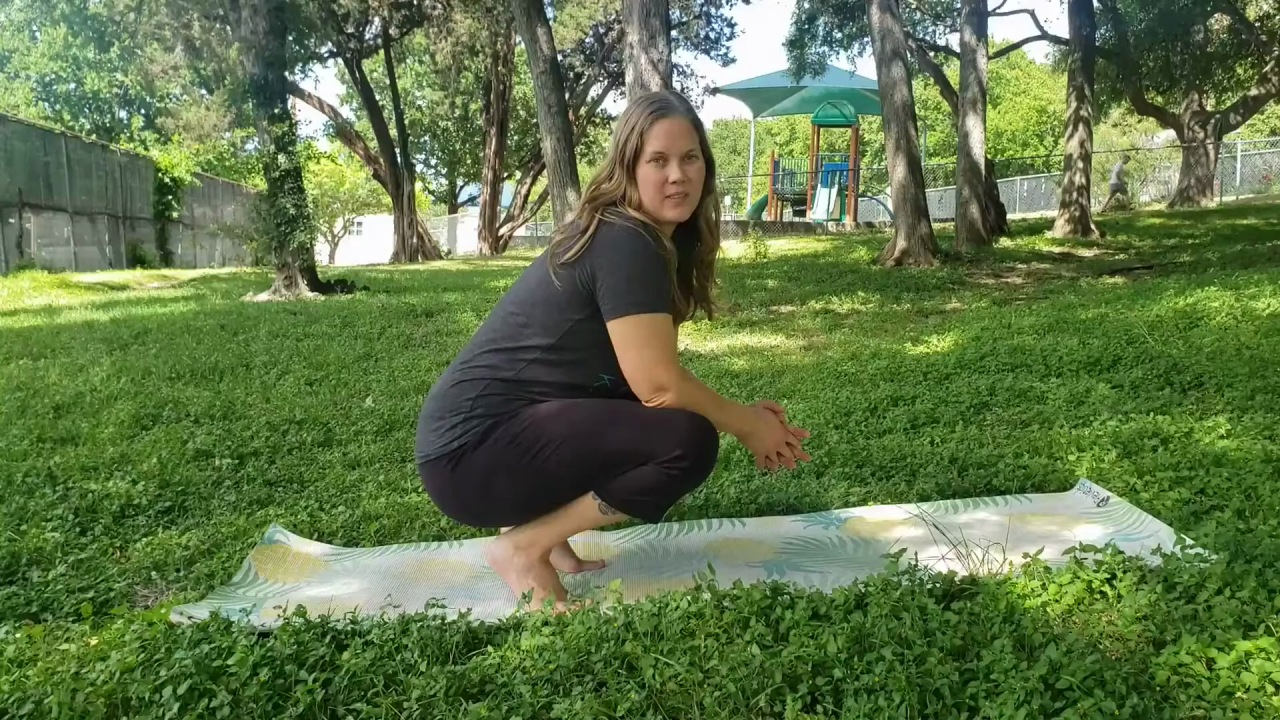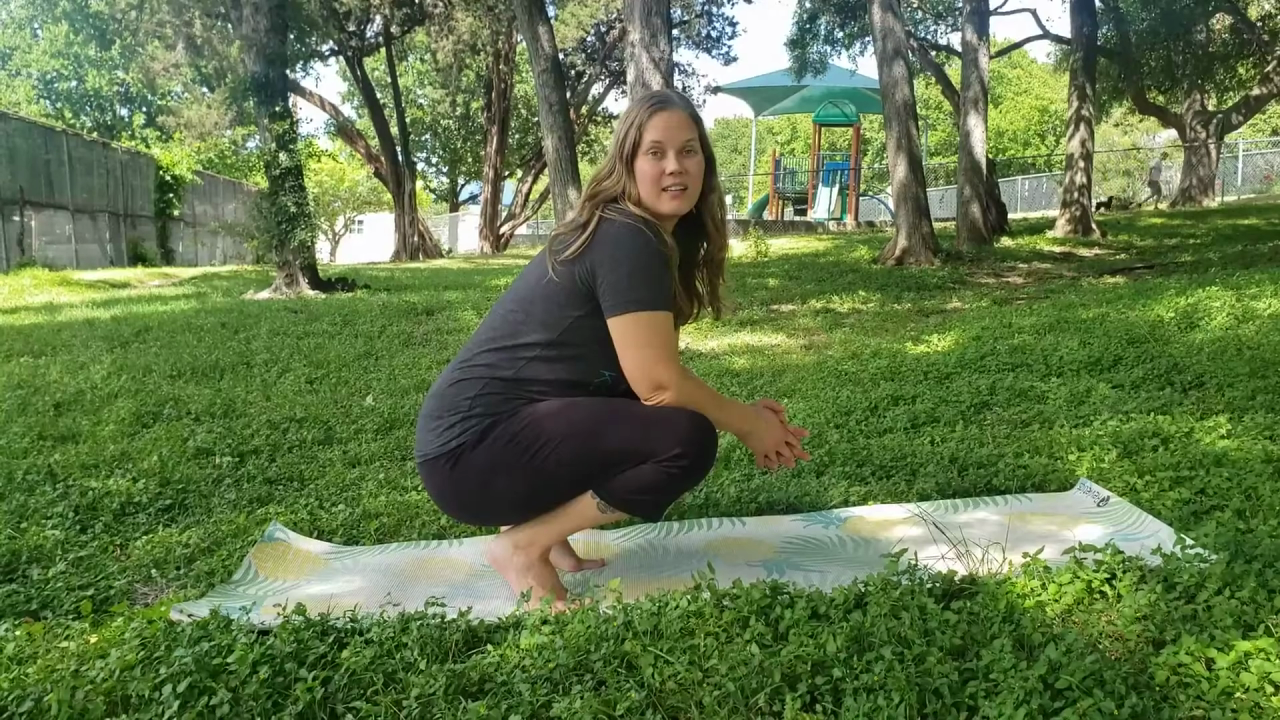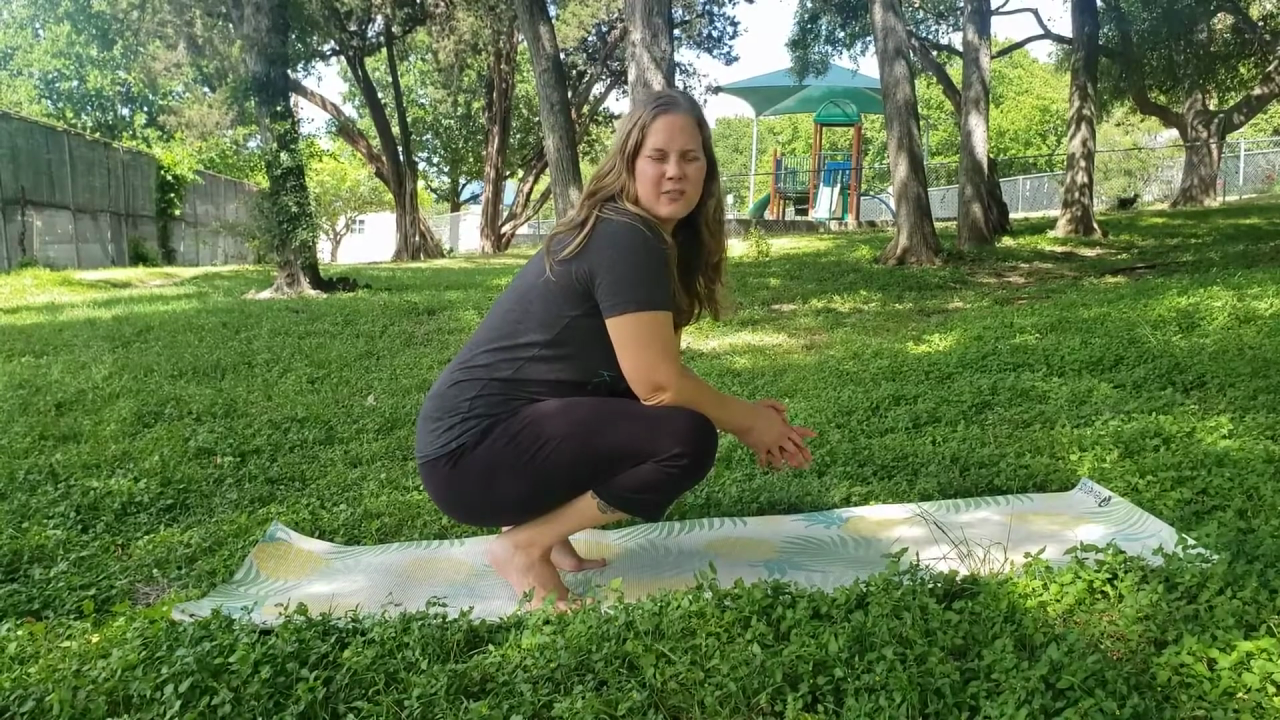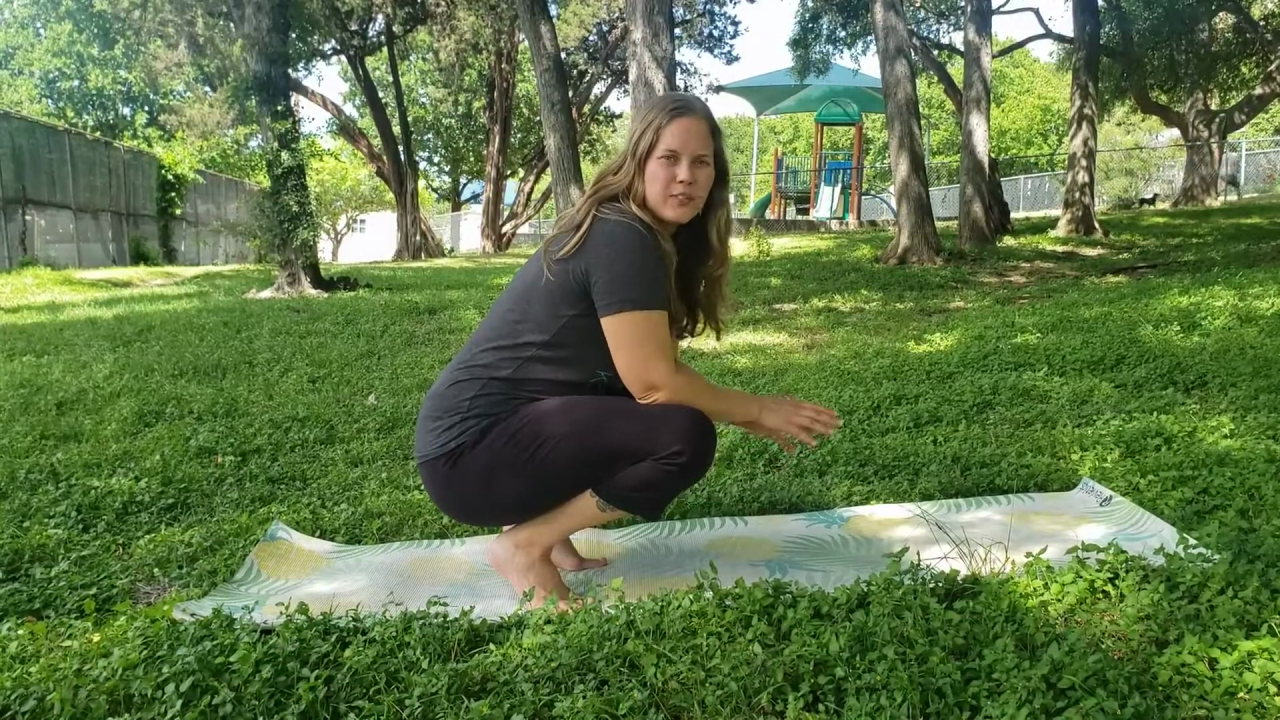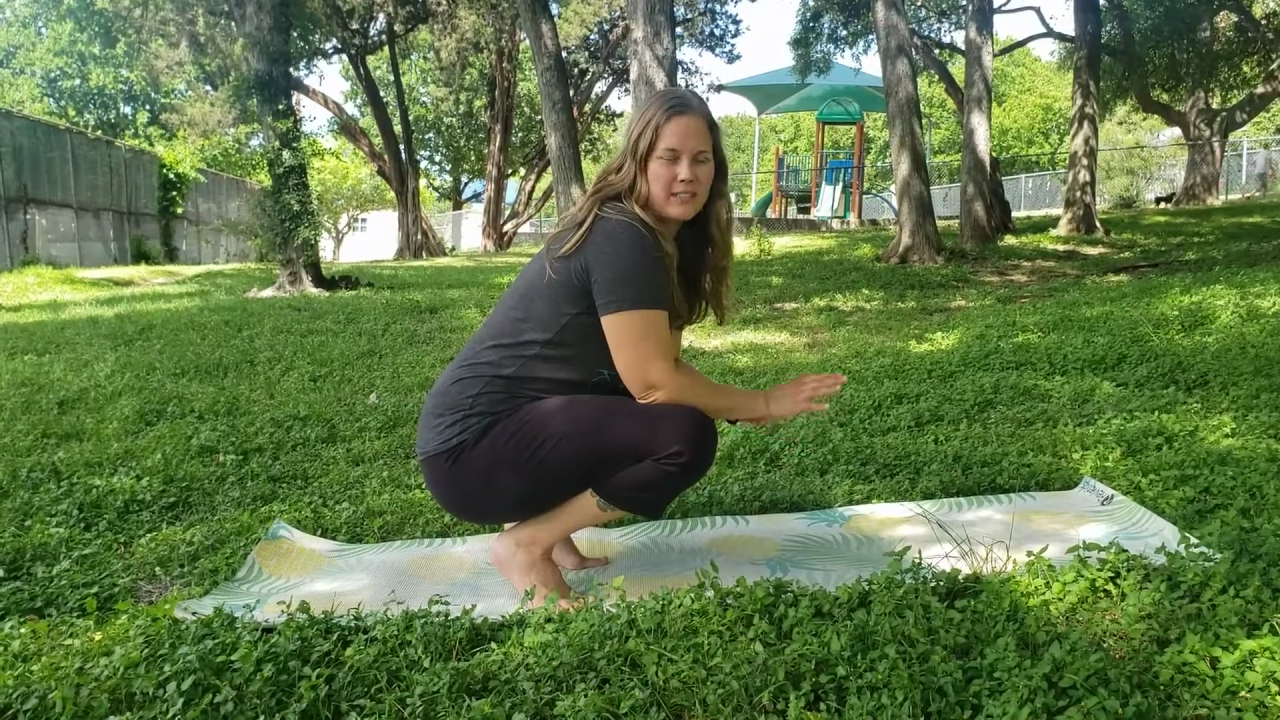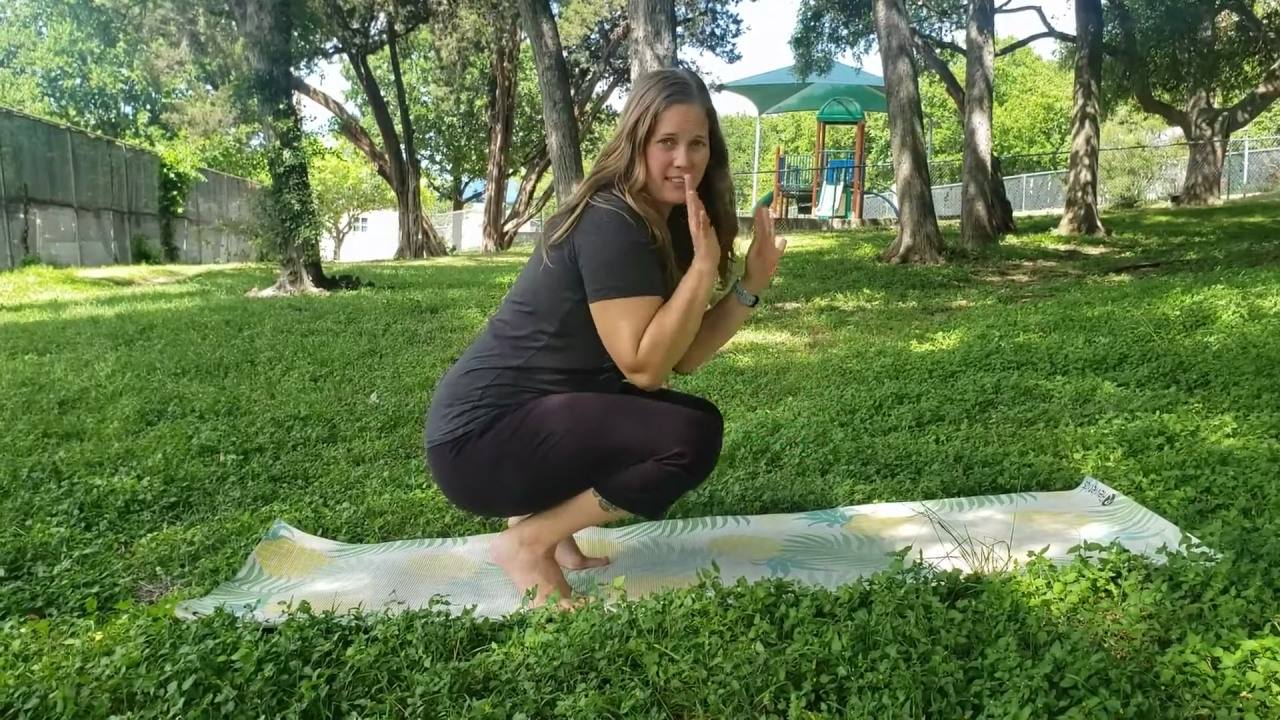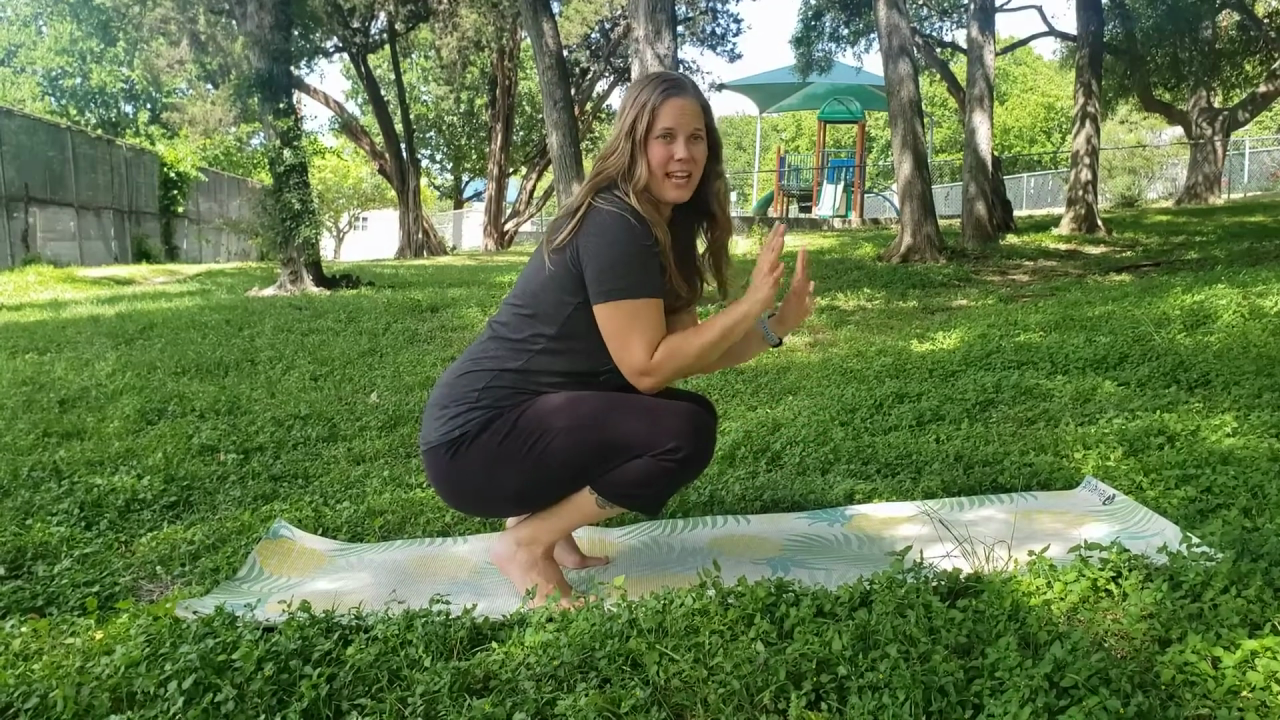
dt=0.7s
person 1, frame 1
left shoulder: (661, 239)
right shoulder: (625, 243)
left elbow: (654, 381)
right elbow: (659, 386)
left wrist: (743, 415)
right wrist: (748, 425)
left hip: (520, 428)
right hip: (472, 450)
left knee: (678, 417)
right knee: (688, 442)
left ankle: (538, 523)
right ankle: (523, 546)
person 1, frame 2
left shoulder: (661, 237)
right shoulder: (625, 239)
left elbow: (656, 379)
right elbow: (659, 384)
left wrist: (742, 414)
right wrist: (747, 423)
left hip: (515, 425)
right hip: (472, 448)
left knee: (678, 416)
right knee: (687, 440)
left ankle: (537, 520)
right ankle: (522, 545)
person 1, frame 3
left shoulder: (658, 237)
right shoulder: (624, 238)
left elbow: (659, 374)
right elbow: (659, 384)
left wrist: (743, 414)
right wrist: (749, 420)
left hip: (517, 428)
right hip: (471, 450)
left knee: (676, 412)
right knee: (687, 440)
left ankle: (537, 519)
right ankle: (524, 545)
person 1, frame 4
left shoulder: (660, 237)
right shoulder: (620, 238)
left elbow: (661, 367)
right elbow: (654, 382)
left wrist: (746, 410)
right wrist: (757, 410)
left hip: (521, 423)
right hip: (471, 448)
left knee: (678, 411)
right knee: (686, 437)
left ankle: (540, 522)
right ankle: (525, 545)
person 1, frame 5
left shoulder: (666, 238)
right shoulder: (621, 238)
left elbow: (662, 367)
right elbow: (653, 383)
left wrist: (747, 406)
right wrist: (763, 402)
left hip: (527, 422)
right hip: (472, 447)
left knee: (688, 411)
right knee: (686, 438)
left ankle: (539, 517)
right ankle: (526, 544)
person 1, frame 6
left shoulder: (664, 224)
right shoulder: (610, 224)
left elbow: (683, 355)
right elbow: (644, 366)
left wrist: (752, 282)
right wrist: (705, 265)
left hip: (536, 415)
right hip: (479, 437)
left knee: (697, 419)
right knee: (689, 439)
left ankle: (542, 516)
right ankle: (527, 543)
person 1, frame 7
left shoulder: (669, 225)
right shoulder: (614, 225)
left elbow: (683, 351)
right elbow: (648, 368)
left wrist: (775, 325)
right wrist: (752, 300)
left hip: (535, 415)
right hip: (475, 438)
left knee: (690, 413)
right knee: (685, 433)
left ankle: (538, 511)
right ankle: (527, 543)
